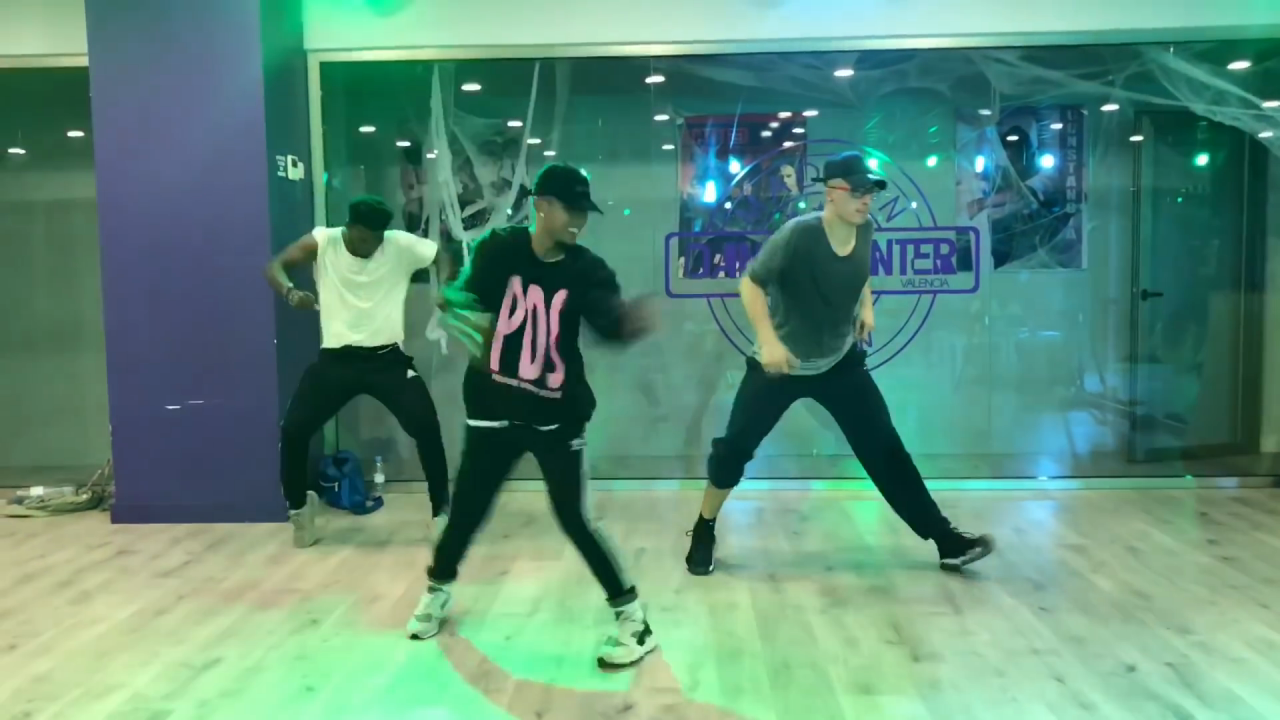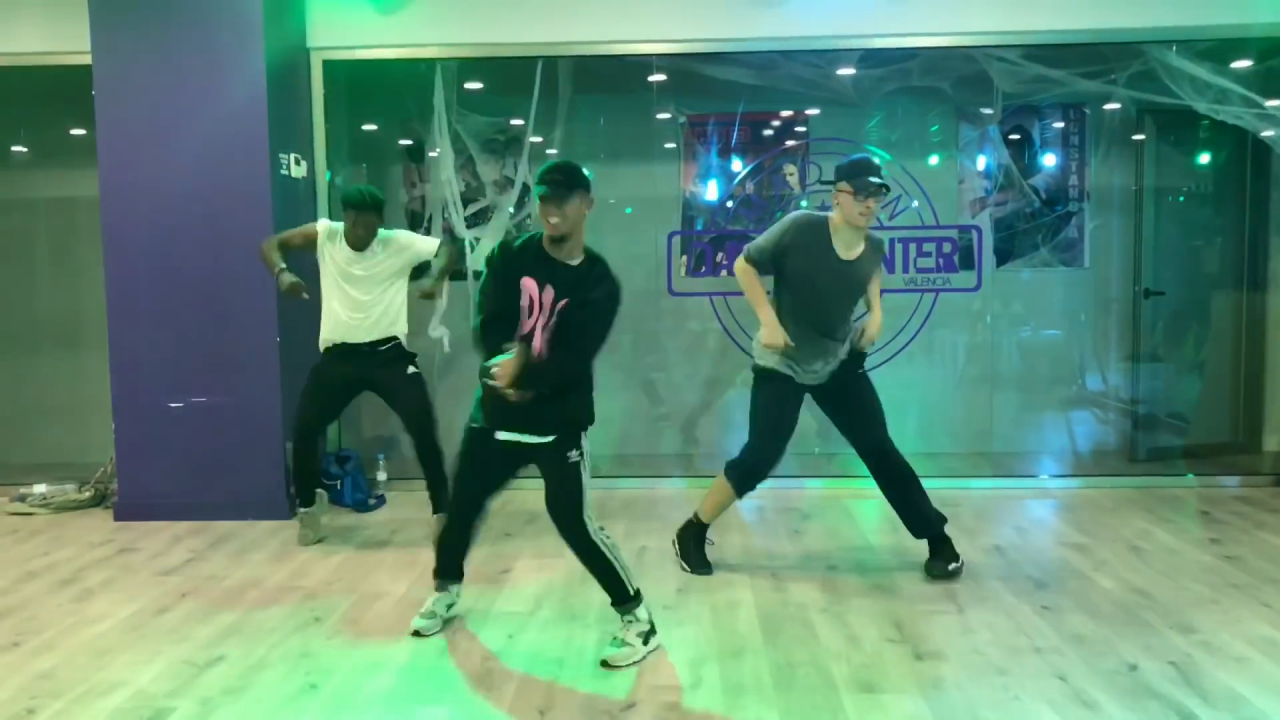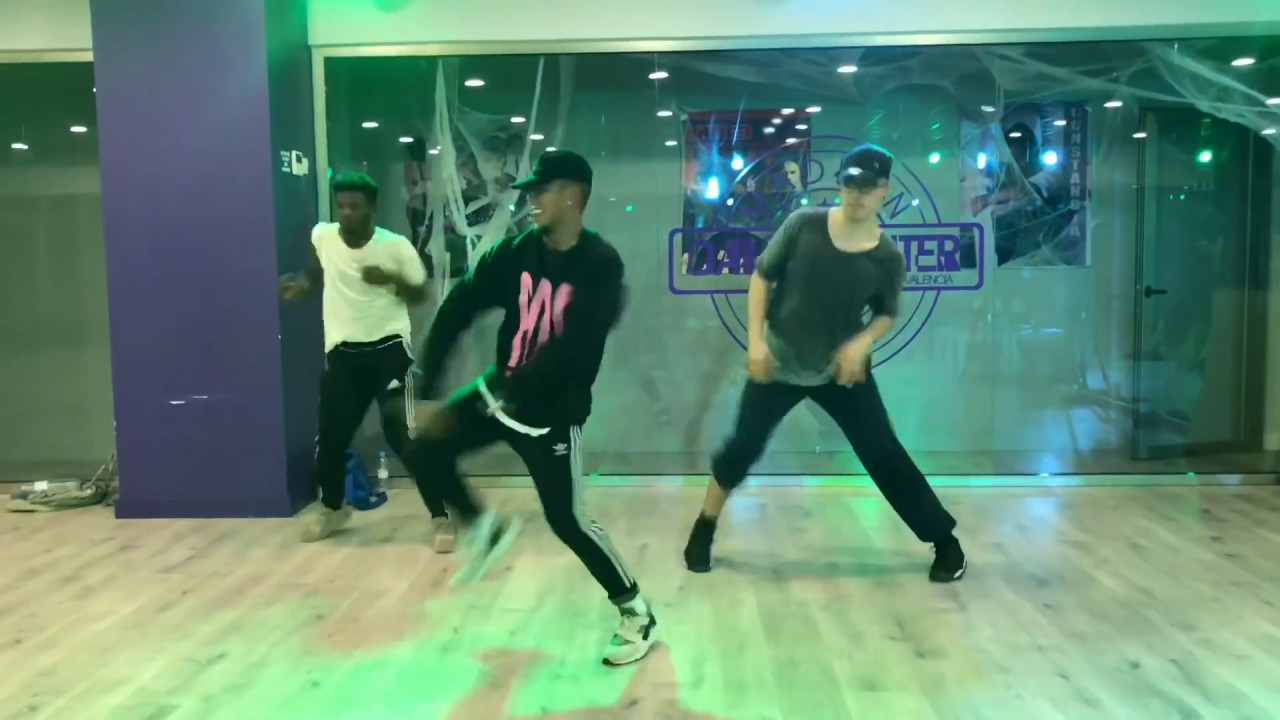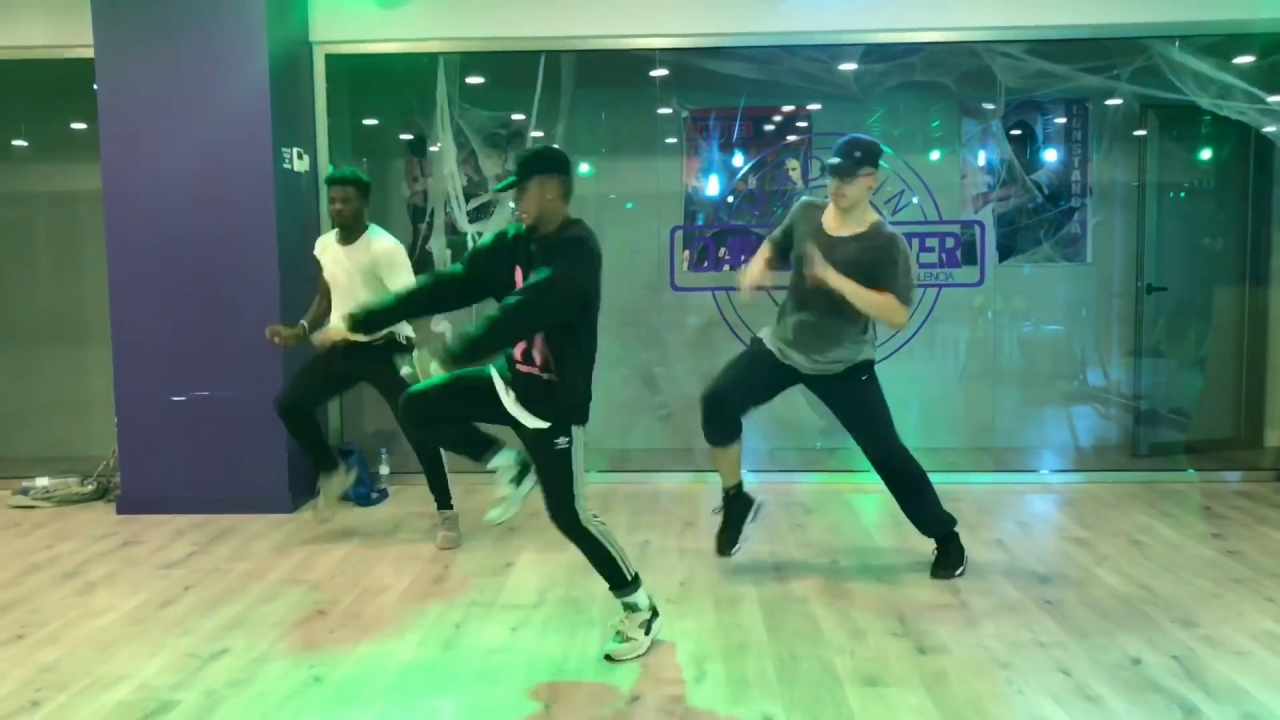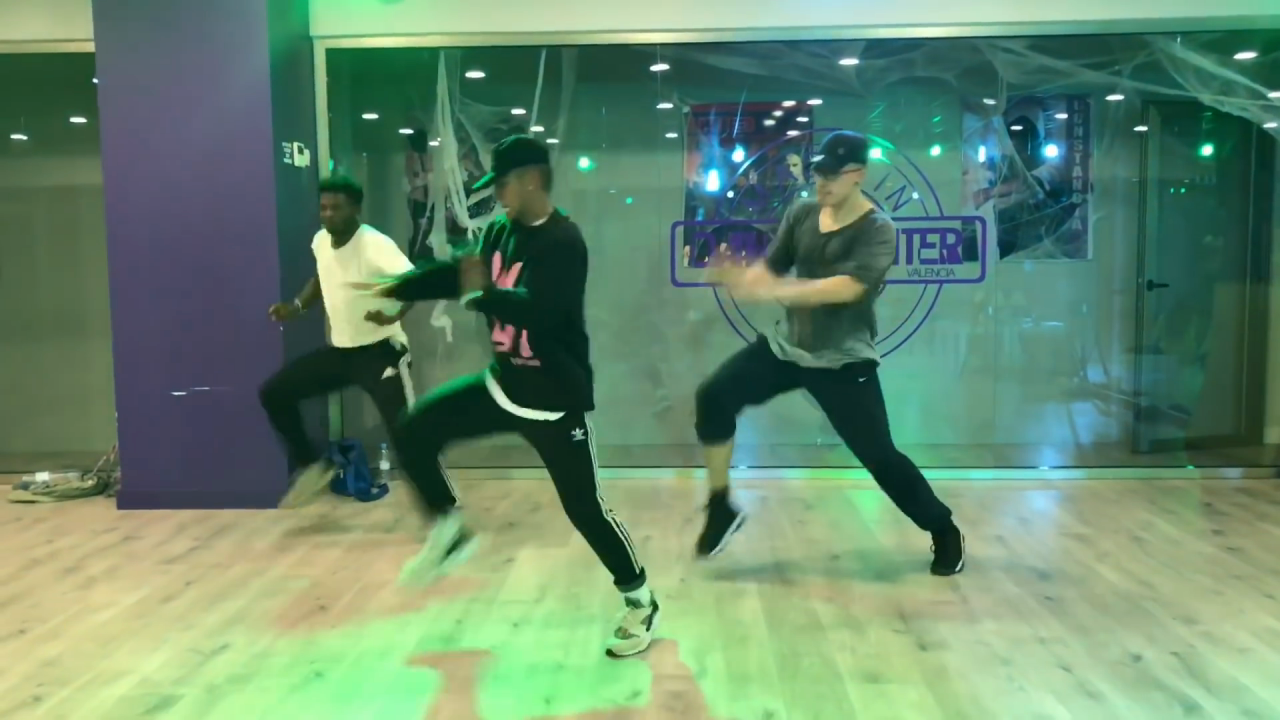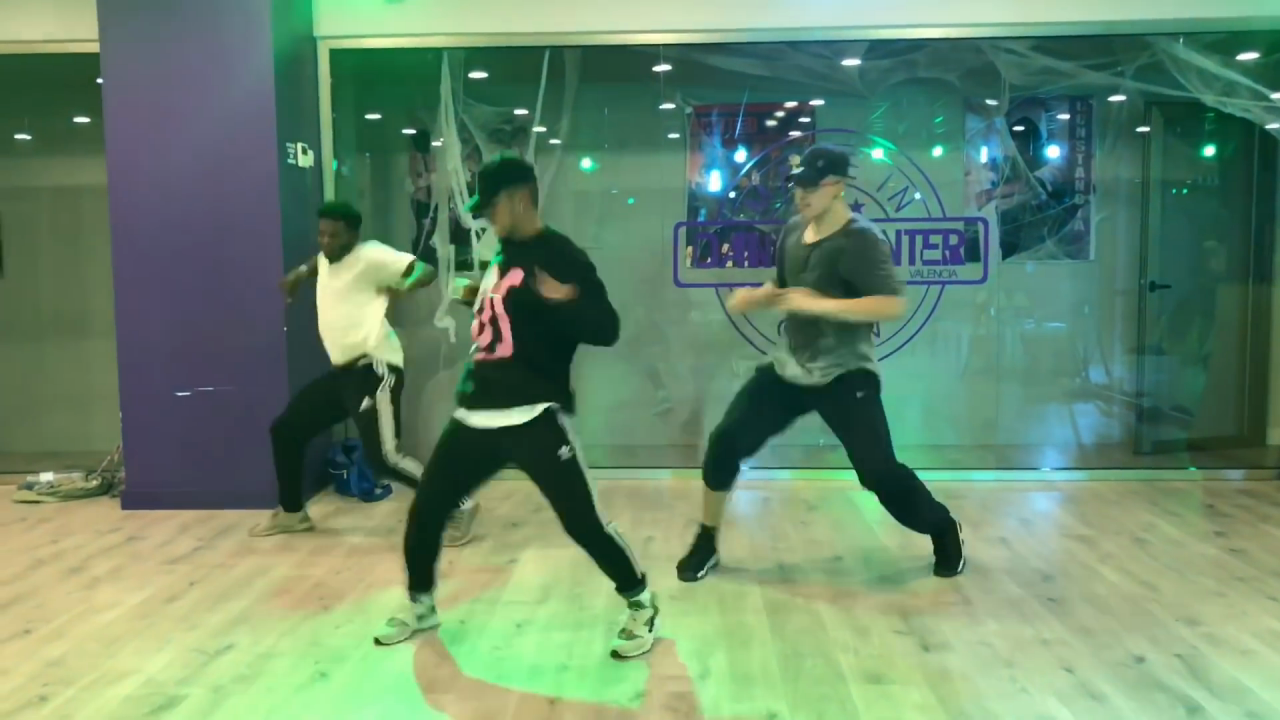
dt=0.1s
person 1, frame 1
left shoulder: (588, 270)
right shoulder: (498, 250)
left elbow: (608, 321)
right elbow: (465, 291)
left wrist: (629, 320)
right wrist: (472, 314)
left hip: (557, 417)
right hip: (493, 412)
left knee: (574, 518)
right knee: (466, 513)
left ankle: (630, 618)
right ankle: (439, 591)
person 1, frame 2
left shoulder: (598, 283)
right shoulder: (513, 256)
left elbow: (573, 354)
right elbow: (489, 323)
left wrist: (524, 377)
right wrist: (503, 362)
left hip: (559, 420)
right hip: (496, 414)
left knee: (574, 524)
right knee: (462, 512)
left ankle: (637, 622)
right ankle: (445, 591)
person 1, frame 3
left shoulder: (600, 267)
right shoulder: (514, 252)
left elbow: (573, 350)
right elbow: (460, 307)
left wrist: (517, 385)
right wrist: (425, 383)
left hip: (555, 412)
right hip: (498, 394)
left knee: (568, 518)
right knee: (428, 446)
left ankle: (636, 614)
right ankle: (484, 529)
person 1, frame 4
left shoulder: (577, 250)
right shoulder: (514, 243)
left elbow: (528, 313)
right elbow: (450, 284)
left wrist: (459, 353)
right wrist: (360, 321)
left hip: (553, 404)
right hip: (506, 382)
left knee: (568, 514)
right knee: (417, 406)
left ankle: (638, 608)
person 1, frame 5
left shoulder: (560, 243)
right shoulder: (504, 232)
left elbow: (542, 314)
right elbow: (461, 273)
left wrist: (484, 295)
right wrist: (394, 288)
left hip: (555, 397)
right hip: (502, 382)
left knee: (586, 508)
right knee: (412, 434)
left ankle: (640, 602)
right ankle: (449, 533)
person 1, frame 6
left shoulder: (561, 256)
right shoulder: (505, 255)
left elbow: (604, 328)
left wrist: (564, 303)
right wrist: (485, 299)
left hip: (535, 415)
right hip: (476, 415)
left knee: (582, 521)
right knee: (426, 512)
left ankle: (640, 605)
right ankle: (420, 606)
person 2, frame 1
left shoulder: (863, 232)
right shoulder: (800, 233)
right elbow: (752, 282)
left wrist: (866, 305)
right wrist: (768, 342)
left hip: (840, 358)
right hip: (784, 361)
left knee: (883, 445)
right knee: (735, 444)
left ankle: (943, 537)
right ankle: (704, 531)
person 2, frame 2
left shoulder: (873, 246)
right shoulder: (801, 228)
right elbow: (746, 265)
left wrist: (874, 309)
right wrist: (768, 321)
left hip: (839, 361)
right hip: (781, 362)
left knee: (879, 450)
right knee: (762, 456)
left ankle: (937, 539)
right ankle: (694, 531)
person 2, frame 3
left shoulder: (888, 257)
right shoulder: (804, 225)
left elbow: (886, 315)
right elbow: (762, 277)
left wrist: (862, 346)
right wrist: (756, 338)
left hip: (841, 367)
right hip: (779, 363)
left knee: (885, 455)
right knee: (742, 447)
left ankle: (945, 541)
right ankle: (704, 528)
person 2, frame 4
left shoulder: (886, 243)
right shoulder: (805, 212)
left elbow: (897, 315)
right elbow: (771, 250)
left wrist: (837, 281)
right wrist: (755, 272)
left hip: (845, 361)
right hip: (783, 345)
left knee: (887, 452)
right knee: (718, 401)
left ankle: (946, 537)
right ankle: (735, 499)
person 2, frame 5
left shoulder: (877, 231)
right shoulder: (802, 213)
left elbow: (848, 289)
right elbow: (772, 264)
left wrist: (768, 291)
right wrist: (751, 276)
left hip: (844, 360)
right hip: (785, 347)
left knee: (878, 455)
right knee: (713, 398)
left ankle: (944, 530)
right ankle: (720, 507)
person 2, frame 6
left shoulder: (860, 238)
right shoulder: (792, 232)
left elbow: (890, 305)
left wrist: (818, 304)
right wrist: (754, 297)
left hip: (846, 374)
right hip: (790, 368)
left knee: (879, 470)
right knee: (725, 444)
left ankle: (943, 530)
right ankle: (706, 541)
person 3, frame 1
left shoulder: (401, 244)
right shoulder: (323, 241)
right elbow: (275, 265)
right wrist: (290, 291)
left hip: (386, 357)
right hip: (337, 358)
left knee: (426, 428)
right knee: (293, 430)
left ankle: (442, 514)
right ankle: (299, 507)
person 3, frame 2
left shoulder: (400, 243)
right shoulder: (322, 235)
left elbow: (449, 251)
right elbow: (271, 244)
left wrist: (438, 282)
right wrist: (283, 273)
left hip: (387, 351)
right hip: (338, 353)
left knee: (423, 428)
right knee: (304, 431)
left ankle: (443, 514)
right ankle: (309, 509)
person 3, frame 3
left shoulder: (396, 246)
right shoulder: (323, 236)
left elbow: (418, 295)
left wrist: (393, 281)
right wrist: (301, 286)
left hip: (388, 350)
right hip: (343, 353)
left knee: (401, 434)
right knee: (332, 438)
left ankle: (441, 516)
right ankle: (332, 508)
person 3, frame 4
left shoulder: (385, 246)
right shoulder: (324, 245)
right wrist: (301, 329)
left hip: (385, 344)
right hip: (345, 346)
left knee: (417, 426)
right knee: (290, 404)
left ankle: (447, 512)
right ankle: (334, 472)
person 3, frame 5
left shoulder: (375, 244)
right shoulder: (321, 241)
left wrist: (395, 314)
right wrist: (297, 304)
left hip: (380, 349)
right hip: (341, 350)
right knee: (274, 393)
right ankle: (313, 466)
person 3, frame 6
left shoulder: (370, 256)
right shoulder: (325, 261)
left elbow: (424, 272)
left wrist: (404, 285)
right wrist: (297, 278)
left hip: (374, 369)
right hip: (343, 371)
left knee: (382, 457)
right knee: (285, 429)
left ankle: (459, 506)
right ankle: (291, 512)
